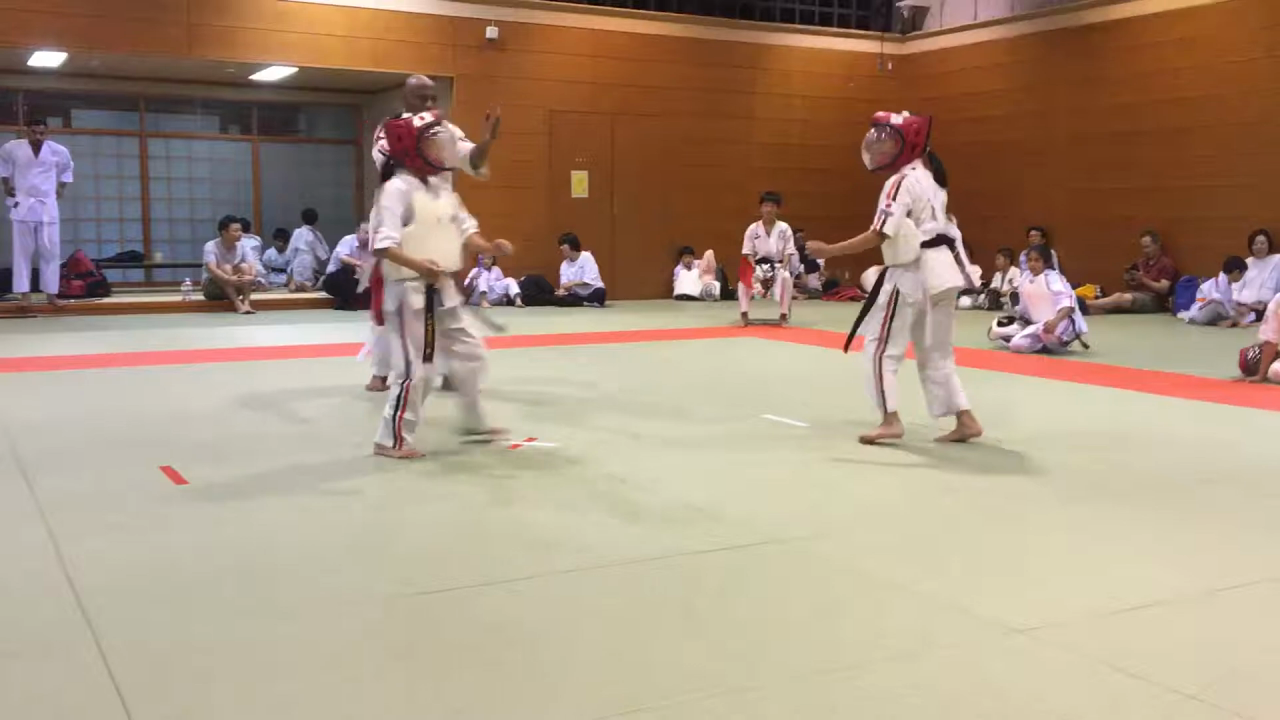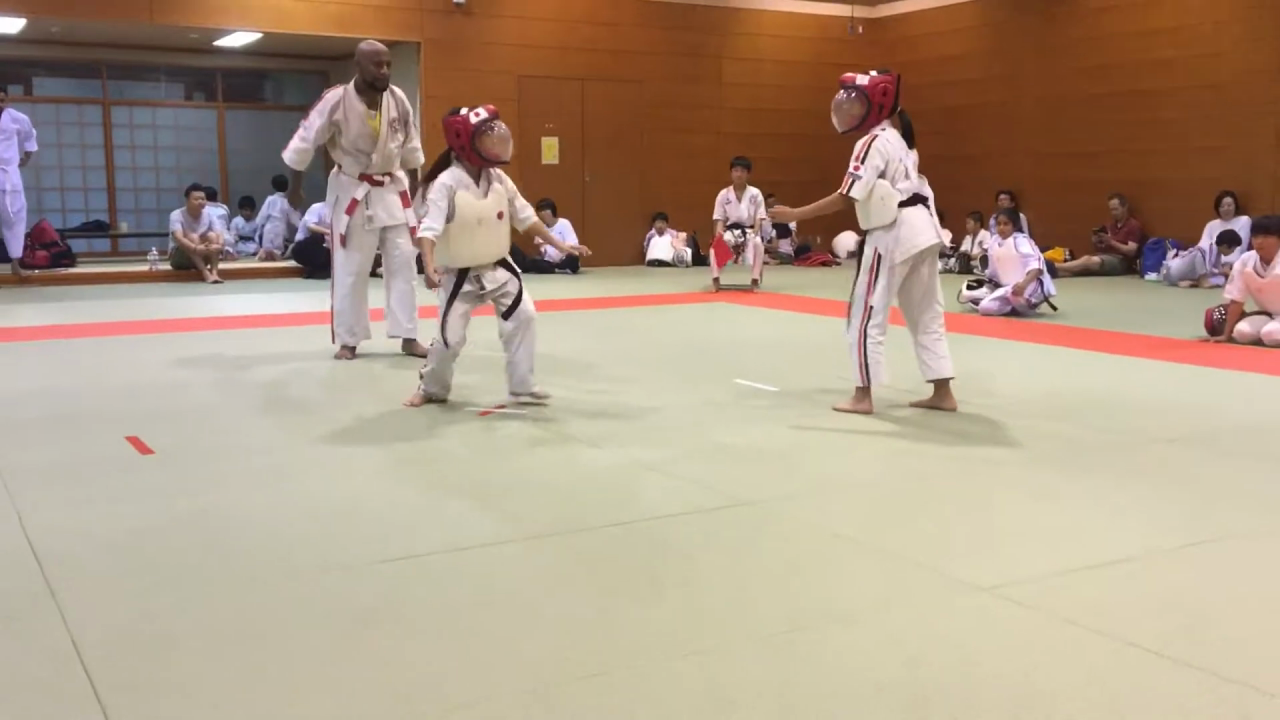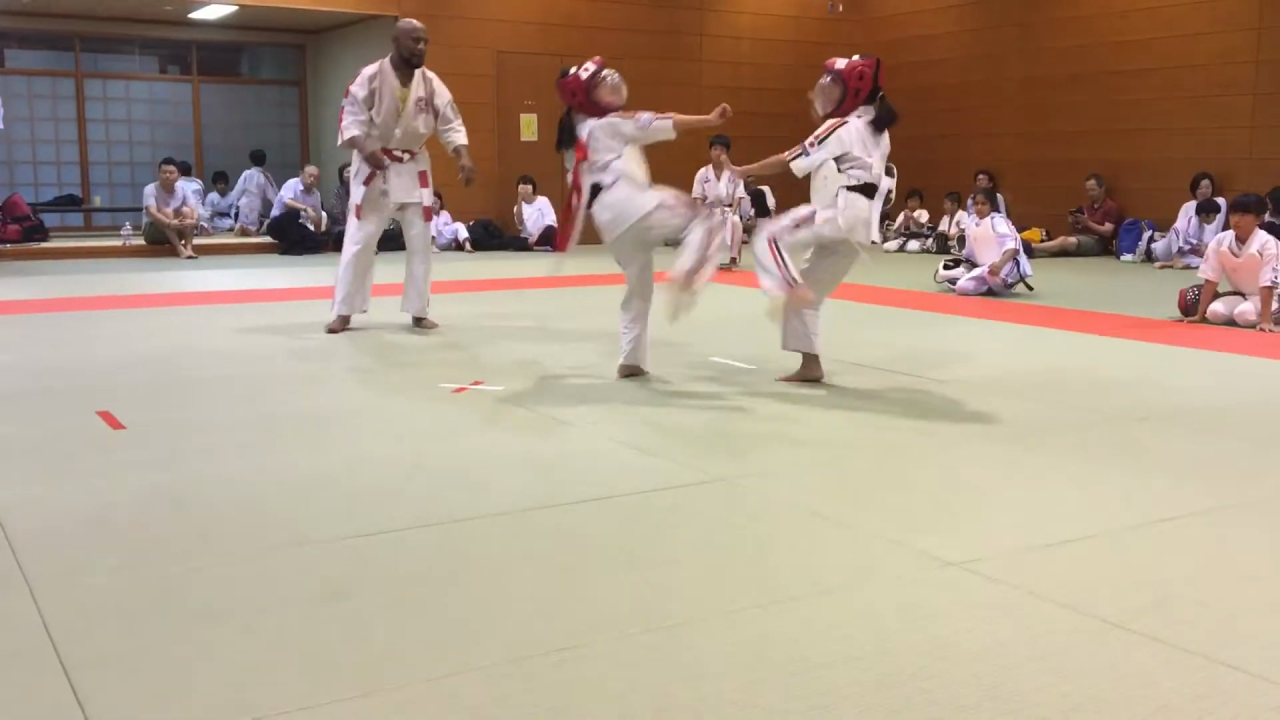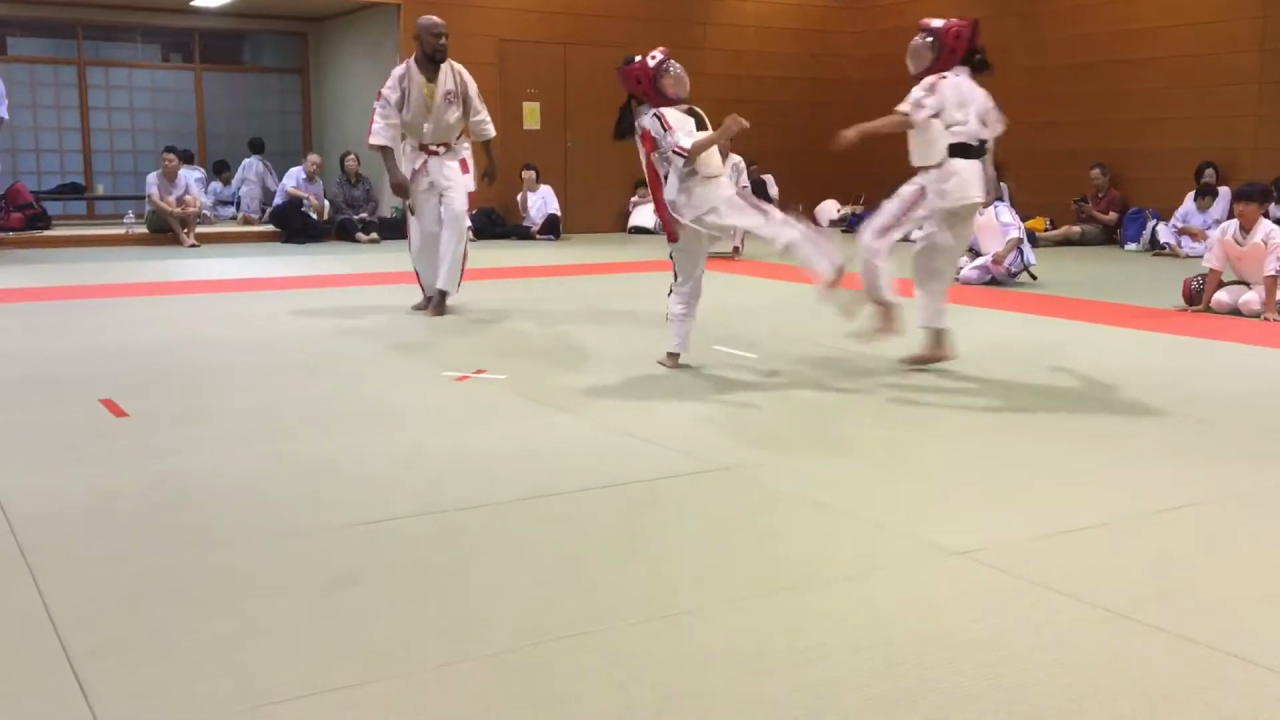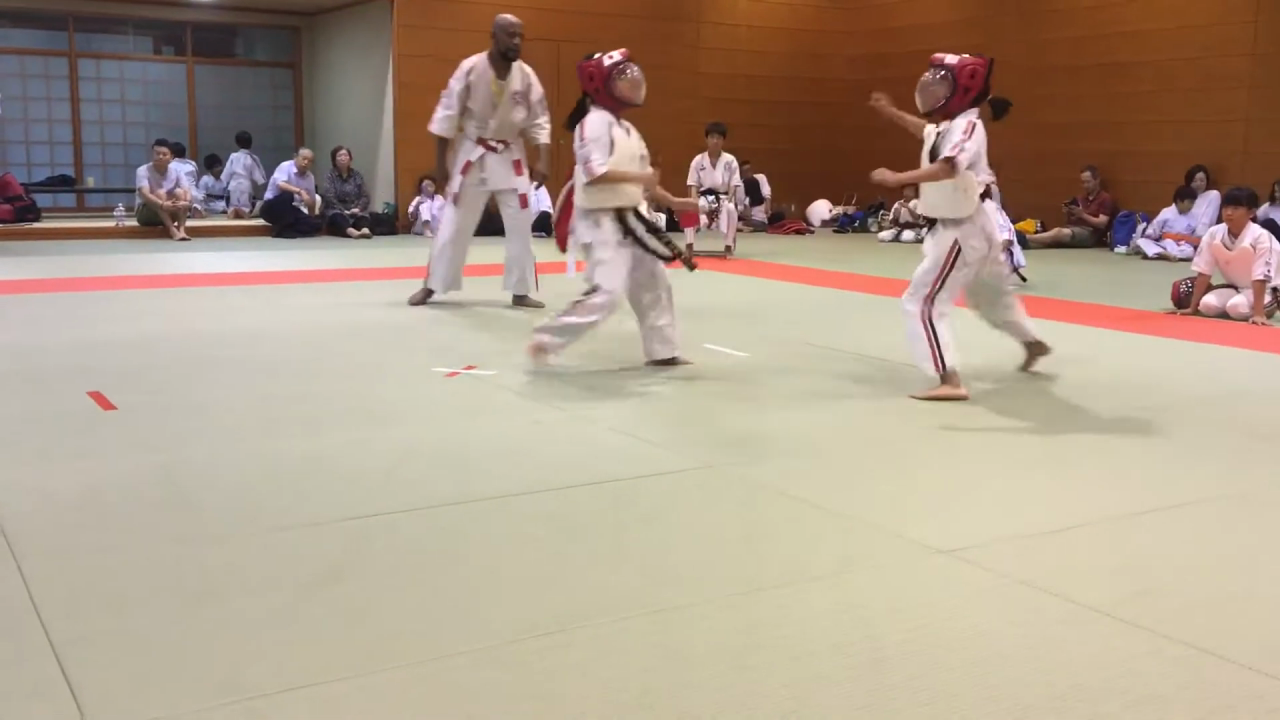
dt=0.5s
person 1, frame 1
left shoulder: (900, 183)
right shoulder: (929, 179)
left elbow: (879, 235)
left wrist: (829, 250)
right wrist: (894, 257)
left hip: (914, 274)
right hip: (941, 271)
left knee: (881, 347)
right knee: (936, 354)
left ankle: (891, 421)
right ankle: (965, 420)
person 1, frame 2
left shoulder: (872, 144)
right shoulder: (898, 140)
left elbow: (845, 197)
left wrist: (795, 214)
left hip: (893, 236)
right hip: (919, 231)
left knee: (867, 315)
right knee: (926, 315)
left ankle: (863, 396)
right ankle: (942, 392)
person 1, frame 3
left shoulder: (840, 128)
right shoulder: (876, 128)
left elbow: (790, 162)
left wrist: (744, 170)
left hip: (840, 211)
right hip: (859, 218)
left knee: (766, 238)
right knee: (812, 289)
left ankle: (793, 292)
right ankle: (810, 364)
person 1, frame 4
left shoulder: (938, 84)
right shoulder: (973, 89)
left elbow: (903, 117)
right elbow: (995, 126)
left wrist: (858, 129)
left hip: (945, 179)
right hip: (968, 185)
left knee: (873, 236)
right knee: (931, 262)
left ankle: (886, 308)
right ankle: (938, 341)
person 1, frame 5
left shoulder: (965, 126)
right shoulder: (952, 125)
left elbow: (947, 167)
right elbow: (929, 132)
left wrist: (898, 178)
right wrist: (892, 112)
left hip: (963, 230)
right hip: (974, 225)
left knee: (923, 303)
right knee: (992, 294)
left ankle: (950, 381)
right ankle: (1034, 343)
person 2, frame 1
left shoulder: (440, 188)
right shoulder: (397, 189)
left elbow: (464, 229)
right elbow: (383, 245)
left wrist: (490, 247)
right wrist: (418, 265)
left hip: (442, 289)
right hip: (410, 292)
left knee: (472, 355)
right knee: (418, 368)
left ankle: (473, 422)
right ankle: (391, 439)
person 2, frame 2
left shoulder: (498, 180)
right shoulder: (447, 183)
left elbow: (524, 215)
right elbow: (427, 231)
left wrist: (558, 243)
right wrist: (429, 267)
left hip: (496, 266)
right hip: (458, 275)
left knee: (522, 316)
right knee: (449, 338)
left ankle: (522, 386)
right ankle: (433, 388)
person 2, frame 3
left shoulder: (584, 130)
right shoulder: (611, 125)
right elbow: (660, 125)
right wrist: (710, 120)
left hip: (613, 215)
right hip: (631, 206)
left knee: (639, 287)
right knee: (702, 222)
left ankle: (631, 360)
right ankle: (686, 276)
person 2, frame 4
left shoulder: (645, 120)
right shoulder: (664, 116)
right elbow: (684, 154)
right wrist: (716, 134)
left hip: (680, 210)
right hip: (708, 200)
left knee: (686, 283)
right knee: (777, 225)
left ankle: (674, 352)
right ankle: (829, 266)
person 2, frame 5
left shoulder: (626, 129)
right shoulder: (595, 124)
left elbow: (637, 176)
right elbow: (594, 171)
left wrist: (673, 201)
right wrist: (637, 177)
left hip: (629, 220)
right hip: (601, 223)
left knee: (654, 283)
right knee: (606, 292)
left ankle: (662, 351)
right ankle: (547, 339)
person 3, frame 1
left shoulder: (444, 131)
right shoulder: (390, 130)
left elbow: (473, 159)
right elbow: (394, 158)
left wrist: (487, 142)
left hip: (434, 224)
right hip: (396, 222)
left knee: (444, 299)
right knee: (391, 302)
left ankle: (451, 371)
right ankle: (382, 370)
person 3, frame 2
left shoulder: (397, 99)
right shoulder: (335, 102)
left elbow: (411, 146)
right elbow: (305, 143)
left wrist: (415, 187)
right wrist: (295, 187)
left hip: (393, 191)
right hip: (353, 192)
left knee: (403, 264)
right knee: (351, 270)
left ankle: (408, 336)
right ankle: (348, 340)
person 3, frame 3
left shoulder: (430, 82)
right shoulder: (371, 76)
left elbow: (451, 124)
right elbow: (352, 120)
left wrist: (464, 157)
right wrist: (364, 149)
left hip: (414, 169)
right hip: (375, 167)
left knee: (420, 245)
right knee: (359, 241)
left ankle: (418, 312)
right ankle: (343, 311)
person 3, frame 4
left shoulder: (458, 73)
right shoulder: (400, 77)
left elbow: (479, 118)
right elbow: (386, 126)
left wrist: (491, 161)
right wrist: (393, 171)
left hip: (453, 157)
right hip: (417, 161)
left knee: (456, 220)
right knee: (422, 231)
left ankle: (443, 291)
right ankle: (432, 292)
person 3, frame 5
left shoulder: (526, 75)
right shoulder: (470, 69)
left elbow: (539, 121)
right elbow: (447, 115)
left wrist: (542, 160)
right wrist: (441, 162)
left hip: (510, 157)
right hip: (473, 155)
left knee: (520, 225)
right knee: (454, 223)
left ankle: (521, 291)
right ankle: (432, 285)
